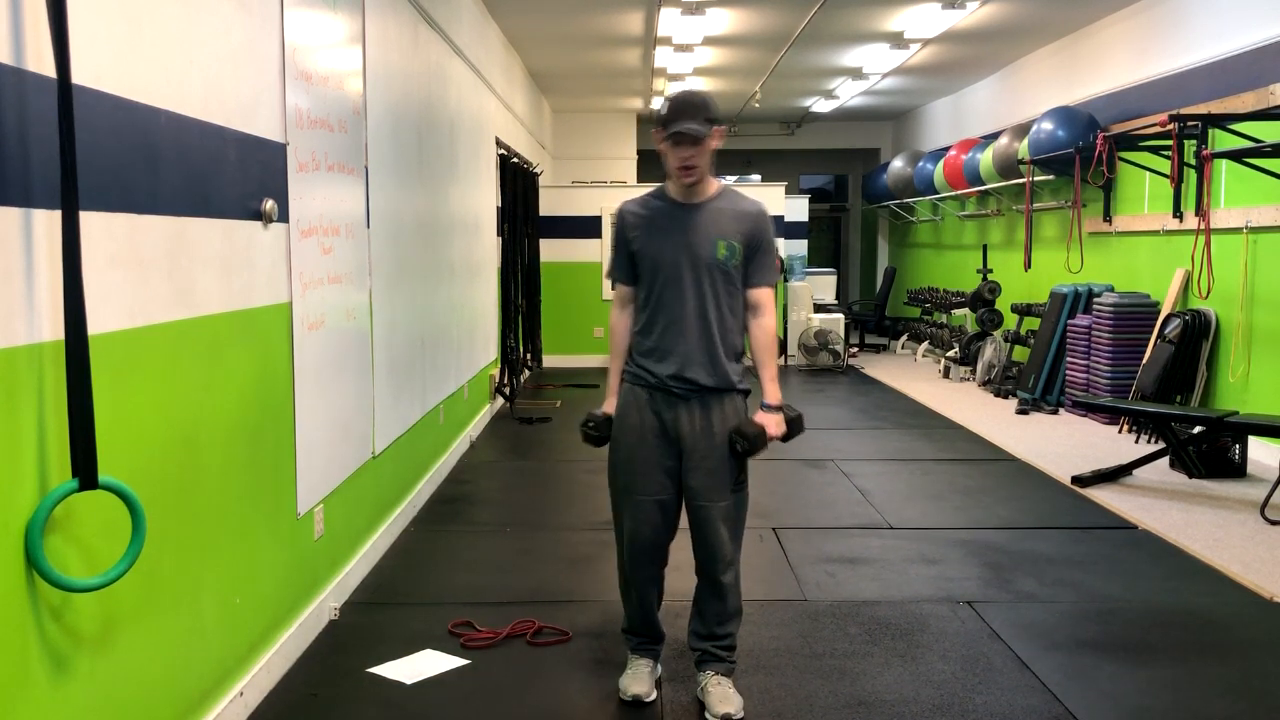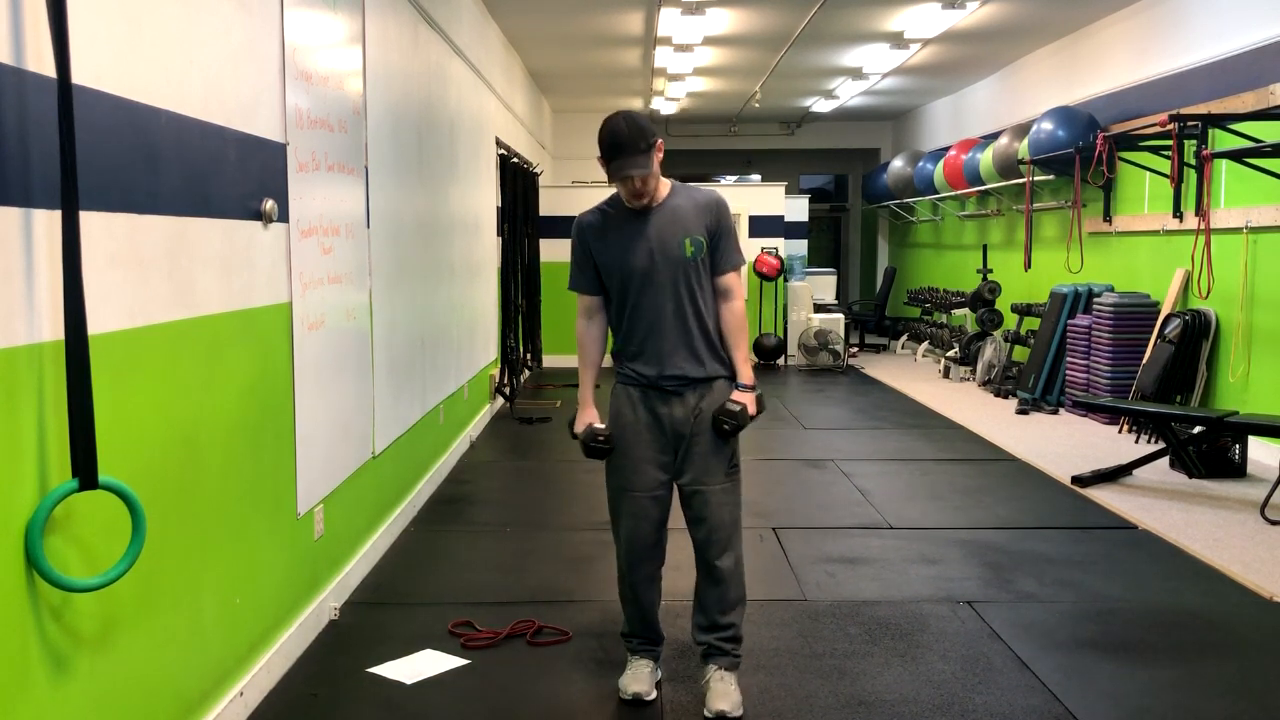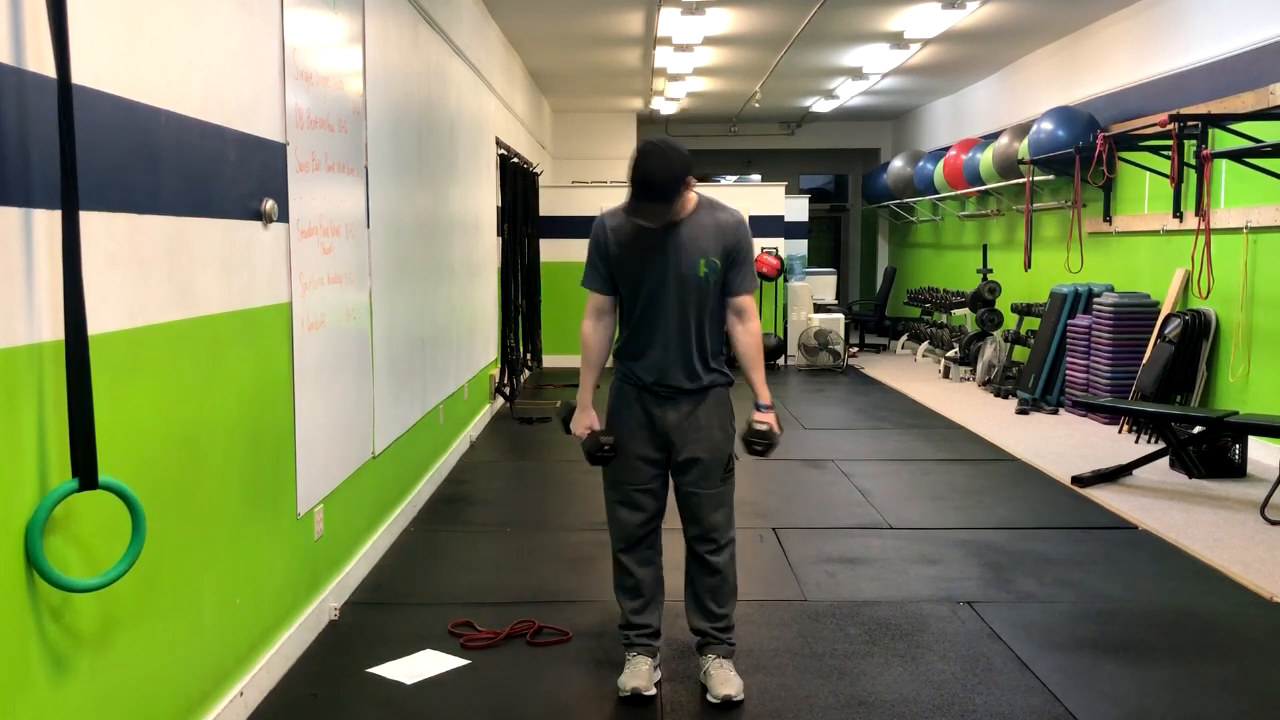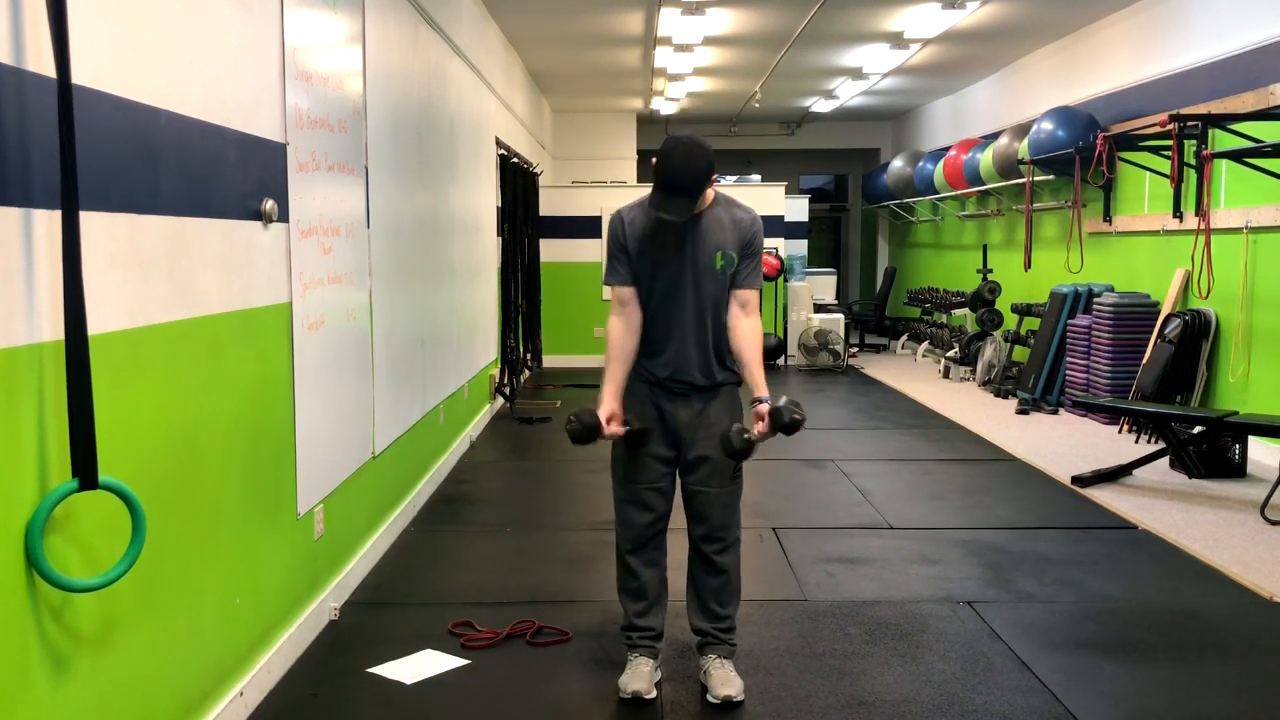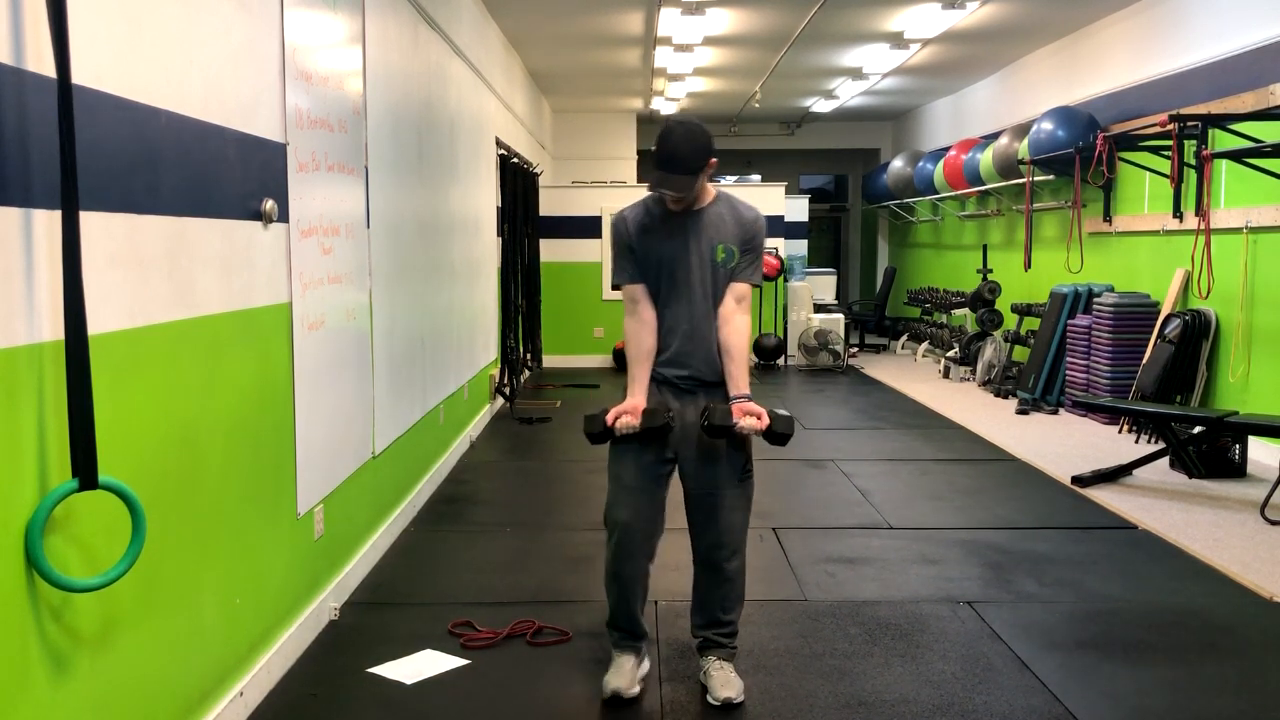
dt=0.4s
person 1, frame 1
left shoulder: (748, 217)
right shoulder: (633, 216)
left elbow: (760, 311)
right elbow: (624, 307)
left wrist: (771, 401)
right wrist: (612, 391)
left hip: (718, 404)
right hip: (643, 401)
left knee: (718, 545)
right knee: (640, 539)
left ankle: (715, 665)
right ankle: (643, 651)
person 1, frame 2
left shoulder: (707, 208)
right shoulder: (592, 228)
left elbow: (730, 297)
right elbow: (591, 317)
left wrist: (744, 381)
right wrist: (586, 401)
left hip: (707, 393)
right hip: (635, 397)
left knee: (718, 534)
right knee: (637, 536)
left ankle: (720, 661)
right ankle: (643, 650)
person 1, frame 3
left shoulder: (727, 227)
right shoulder: (610, 230)
left elbow: (742, 316)
right elbow: (599, 317)
left wrist: (763, 401)
right wrist: (585, 403)
left hip: (704, 399)
right hip: (633, 399)
left knee: (711, 531)
right knee: (633, 530)
left ankle: (716, 649)
right ankle: (642, 647)
person 1, frame 4
left shoulder: (742, 224)
right shoulder: (628, 223)
left elbow: (743, 312)
right elbow: (625, 313)
left wrist: (760, 393)
right wrist: (610, 396)
left hip: (714, 397)
right hip: (645, 395)
left knee: (716, 530)
right knee: (639, 530)
left ankle: (716, 650)
right ankle: (642, 648)
person 1, frame 5
left shoulder: (744, 222)
right shoulder: (631, 223)
left elbow: (735, 311)
right elbow: (639, 314)
left wrist: (740, 397)
right wrist: (636, 396)
left hip: (714, 396)
right hip: (653, 392)
left knee: (721, 538)
right knee: (627, 527)
left ankle: (716, 652)
right ankle: (628, 647)
